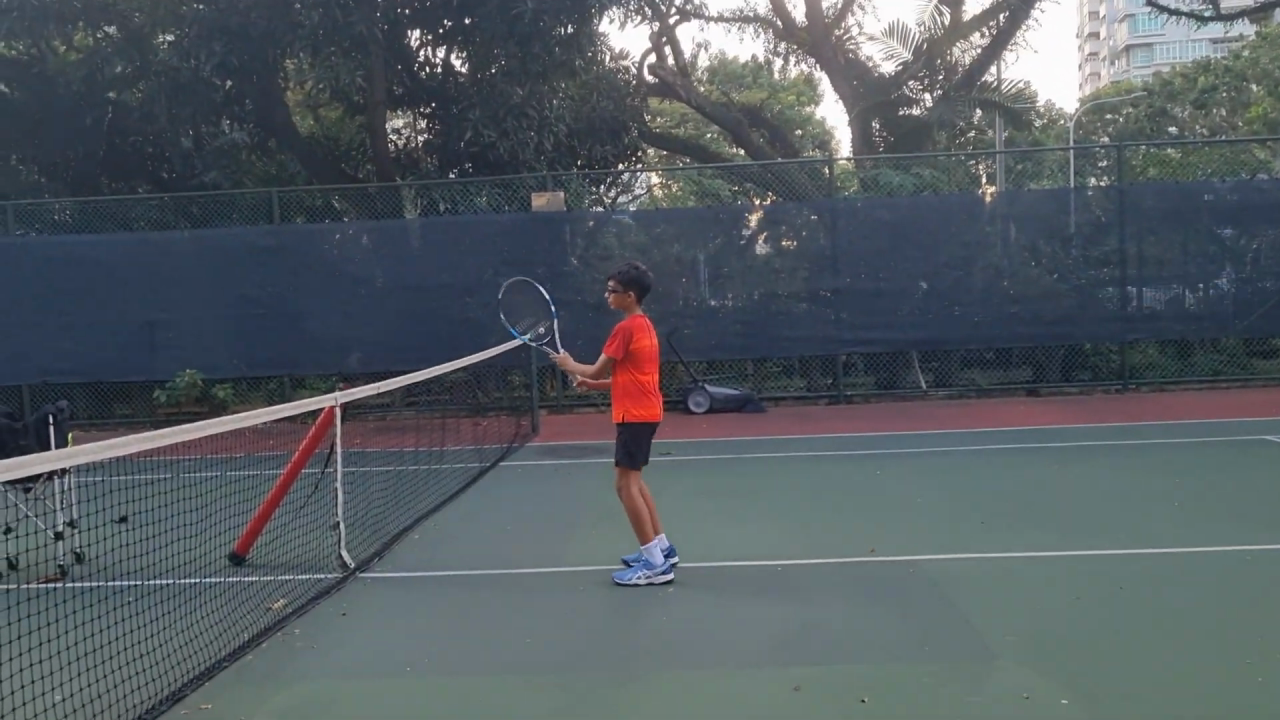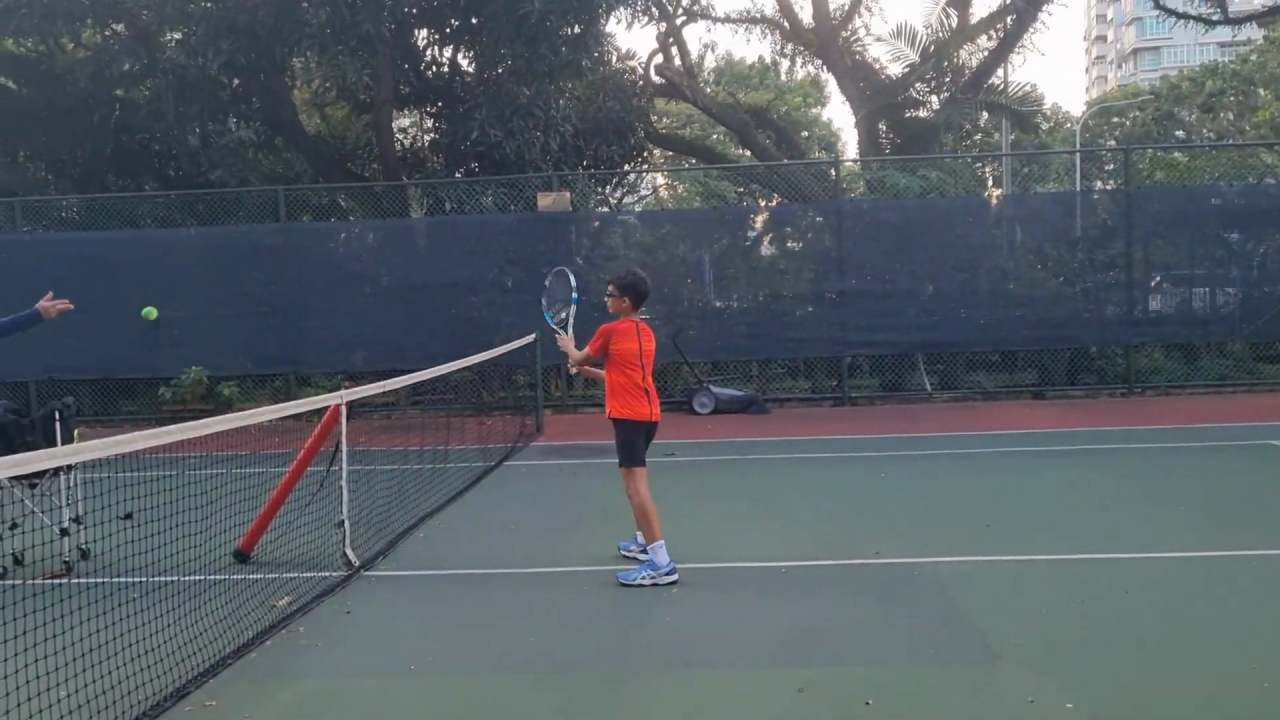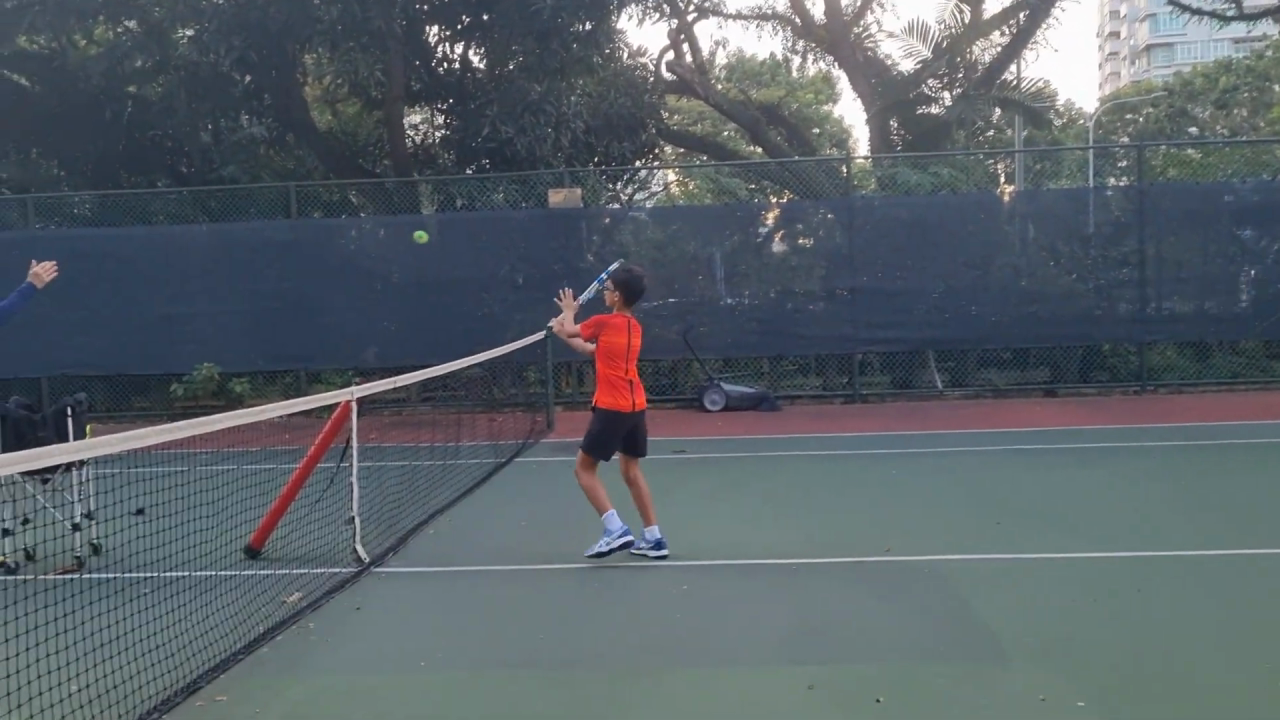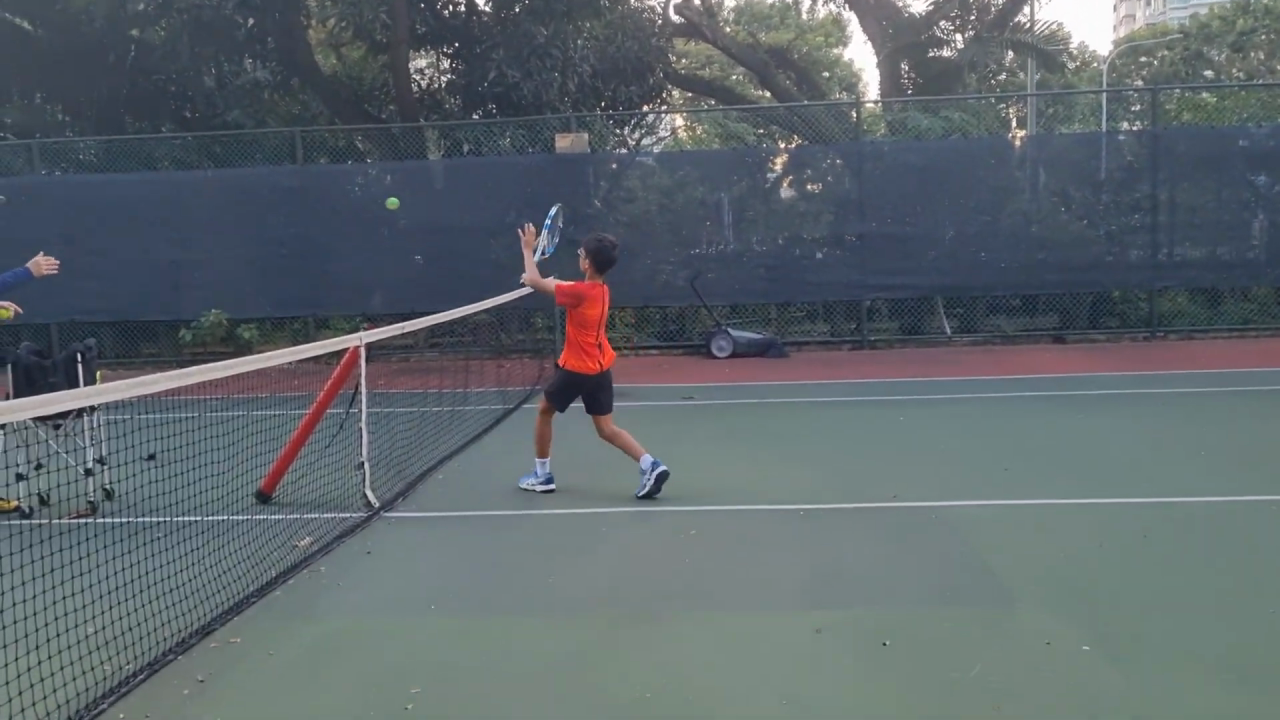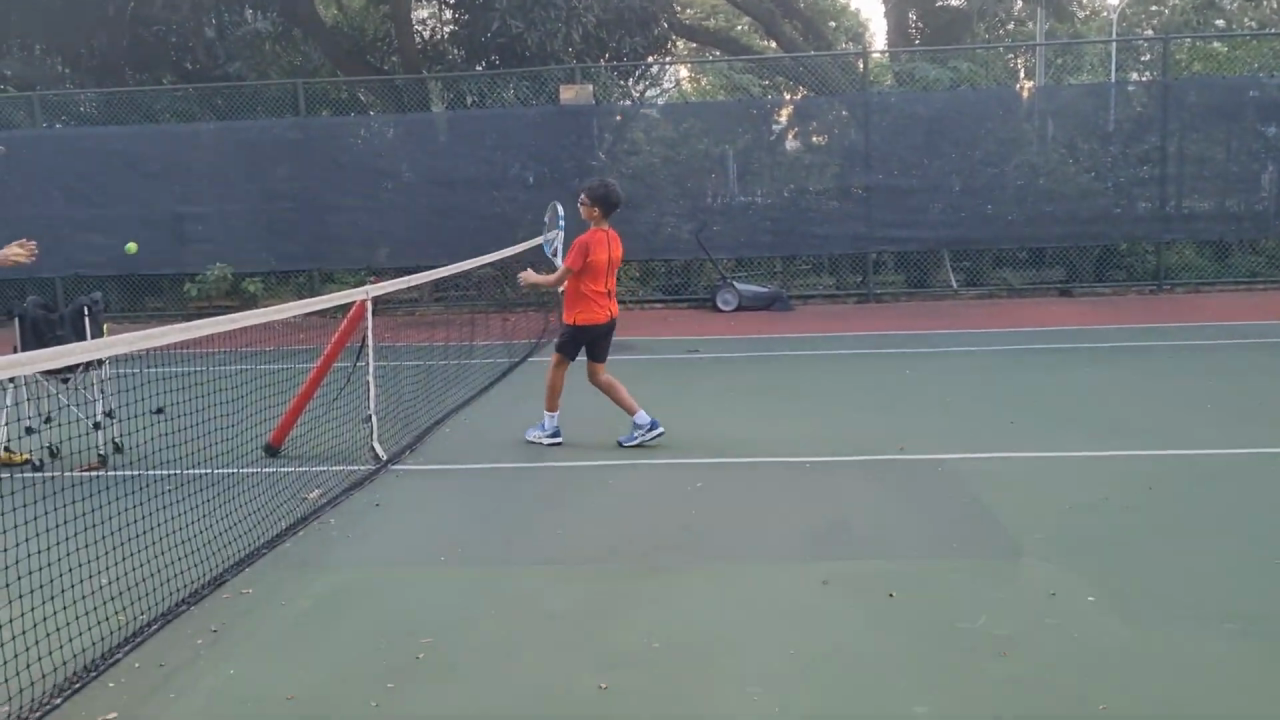
dt=0.3s
person 1, frame 1
left shoulder: (624, 329)
right shoulder: (645, 326)
left elbow: (598, 371)
left wrist: (570, 366)
right wrist: (596, 384)
left hip: (635, 416)
right hip: (648, 412)
left knee: (625, 485)
right knee: (634, 480)
left ankle: (655, 563)
right ankle: (661, 546)
person 1, frame 2
left shoulder: (609, 331)
right shoulder: (646, 332)
left elbow: (579, 359)
left wrist: (568, 345)
right wrist: (595, 373)
left hip: (628, 415)
right hip: (648, 413)
left knee: (636, 485)
right knee: (633, 476)
left ankle: (660, 563)
right ankle: (645, 541)
person 1, frame 3
left shoulder: (603, 324)
right shoulder: (635, 328)
left elbow: (568, 331)
left wrist: (568, 311)
right wrist: (569, 335)
left hip: (610, 408)
right hip: (635, 407)
left knee: (584, 469)
right knee: (631, 472)
left ankle: (616, 529)
right ankle: (653, 538)
person 1, frame 4
left shoulder: (579, 293)
right shoulder: (601, 290)
left elbow: (537, 283)
right elbow: (555, 284)
left wrist: (528, 249)
right wrist: (534, 276)
left hip: (576, 368)
right hip: (601, 366)
left knee: (545, 411)
right knee: (606, 428)
left ankle: (542, 475)
right ankle: (650, 465)
person 1, frame 5
left shoulder: (584, 242)
right shoulder: (614, 239)
left elbow: (557, 280)
left wrist: (533, 279)
right wrist: (572, 285)
left hip: (582, 318)
right hip: (607, 315)
left knee: (557, 365)
right knee: (597, 374)
left ankle: (549, 428)
right ankle: (645, 423)
